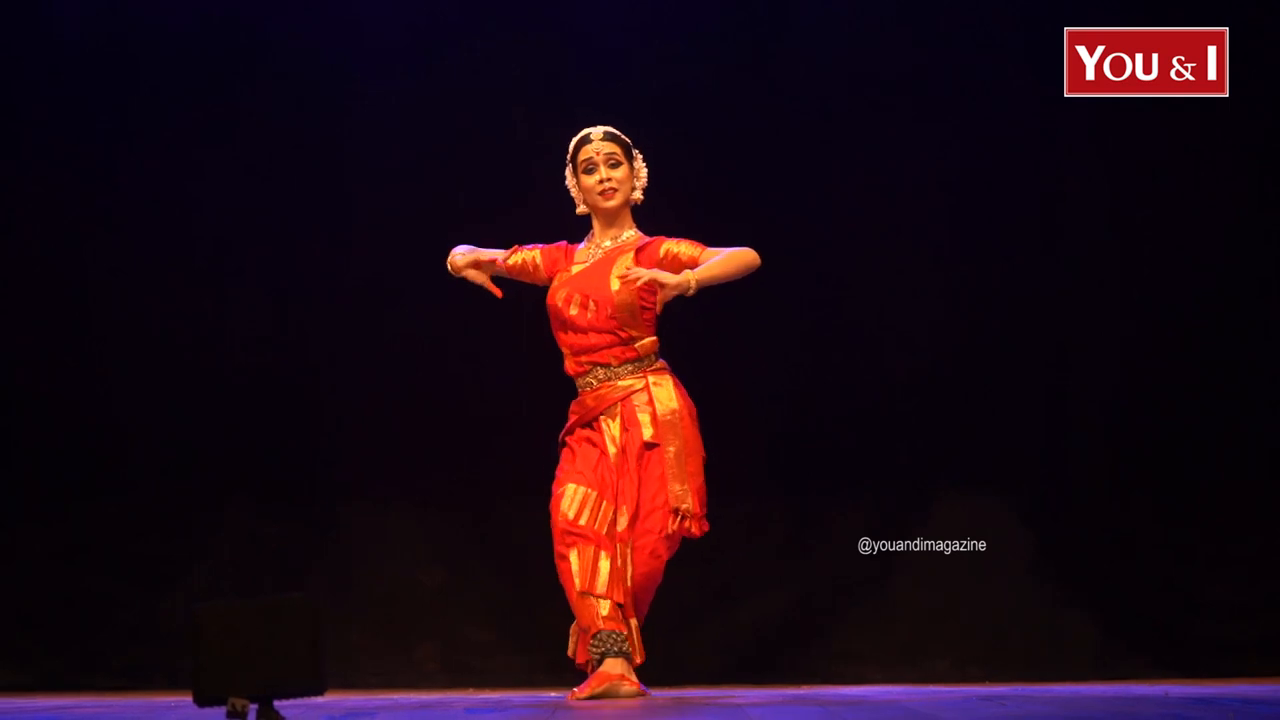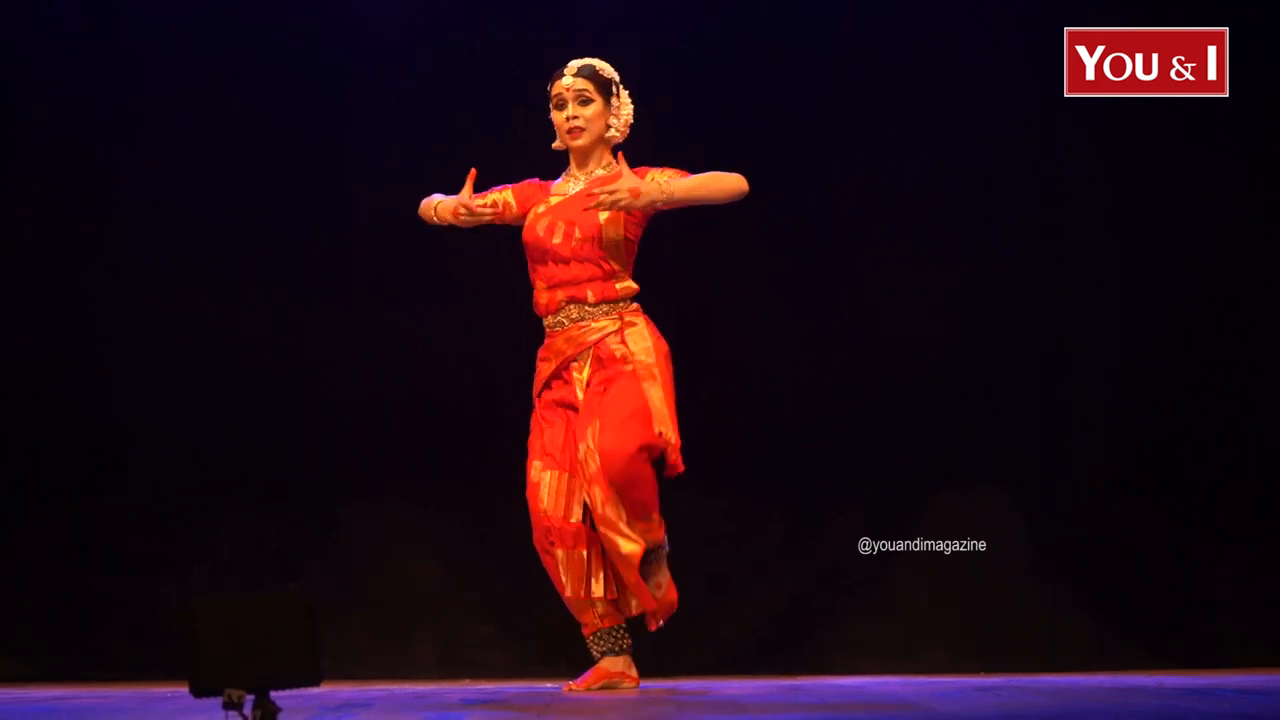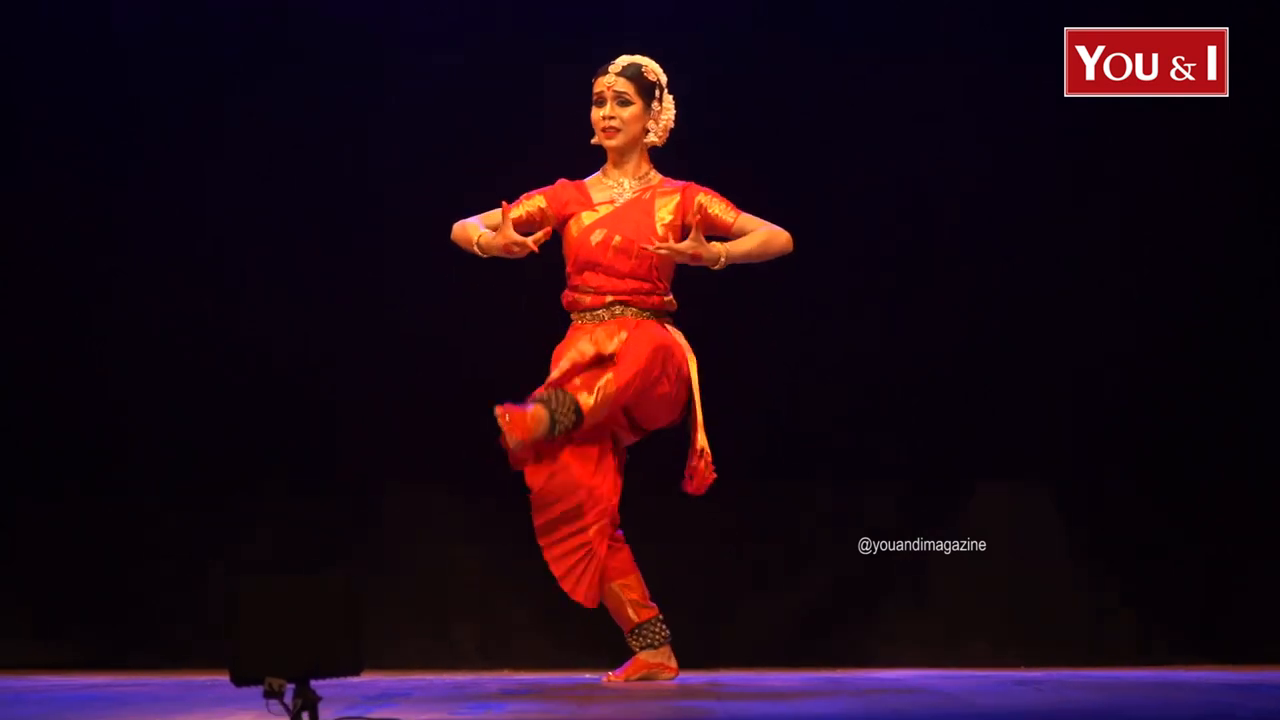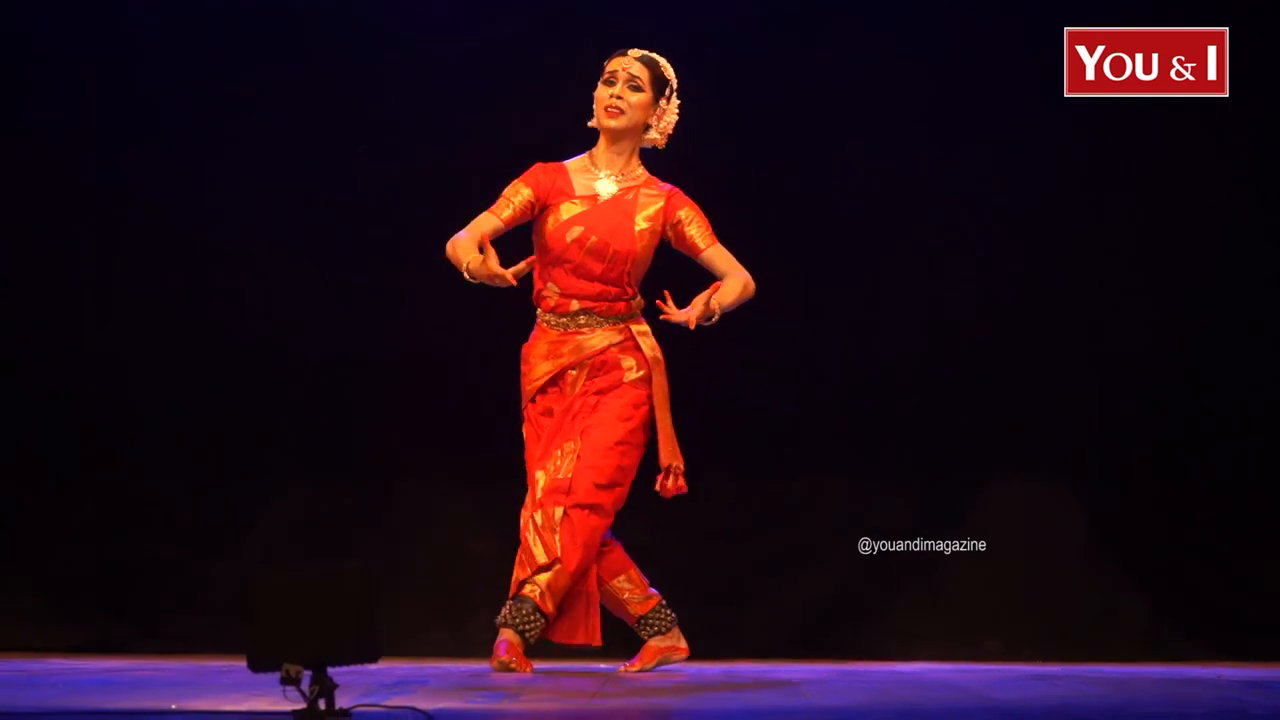
dt=0.7s
person 1, frame 1
left shoulder: (655, 252)
right shoulder: (559, 260)
left elbow: (747, 257)
right elbow: (461, 256)
left wrist: (683, 283)
right wrist: (468, 262)
left hip: (649, 410)
right hip: (592, 418)
left knee: (641, 547)
right knee: (580, 526)
left ankle: (605, 651)
right ankle: (612, 662)
person 1, frame 2
left shoulder: (635, 183)
right shoulder: (534, 195)
left elbow: (735, 185)
right elbow: (429, 207)
left wrist: (652, 197)
right wrist: (452, 210)
left hip: (620, 347)
right hip: (560, 360)
left knee: (618, 458)
right knee: (556, 509)
left ankle: (651, 551)
right ankle: (614, 655)
person 1, frame 3
left shoulder: (680, 198)
right shoulder: (567, 197)
left elbow: (780, 239)
right elbow: (461, 229)
left wrist: (710, 254)
right wrist: (493, 241)
left hip: (648, 368)
right hip: (582, 366)
left knee: (640, 341)
right knee: (582, 509)
left ankle: (545, 414)
right ankle: (652, 646)
person 1, frame 4
left shoulder: (663, 202)
right shoulder: (546, 179)
left elbow: (741, 279)
right elbow: (461, 240)
left wrist: (705, 308)
right wrist: (477, 264)
left hip: (619, 363)
right hip: (548, 362)
left knee: (579, 498)
right knee: (570, 509)
left ankle: (516, 629)
right ankle: (662, 632)
